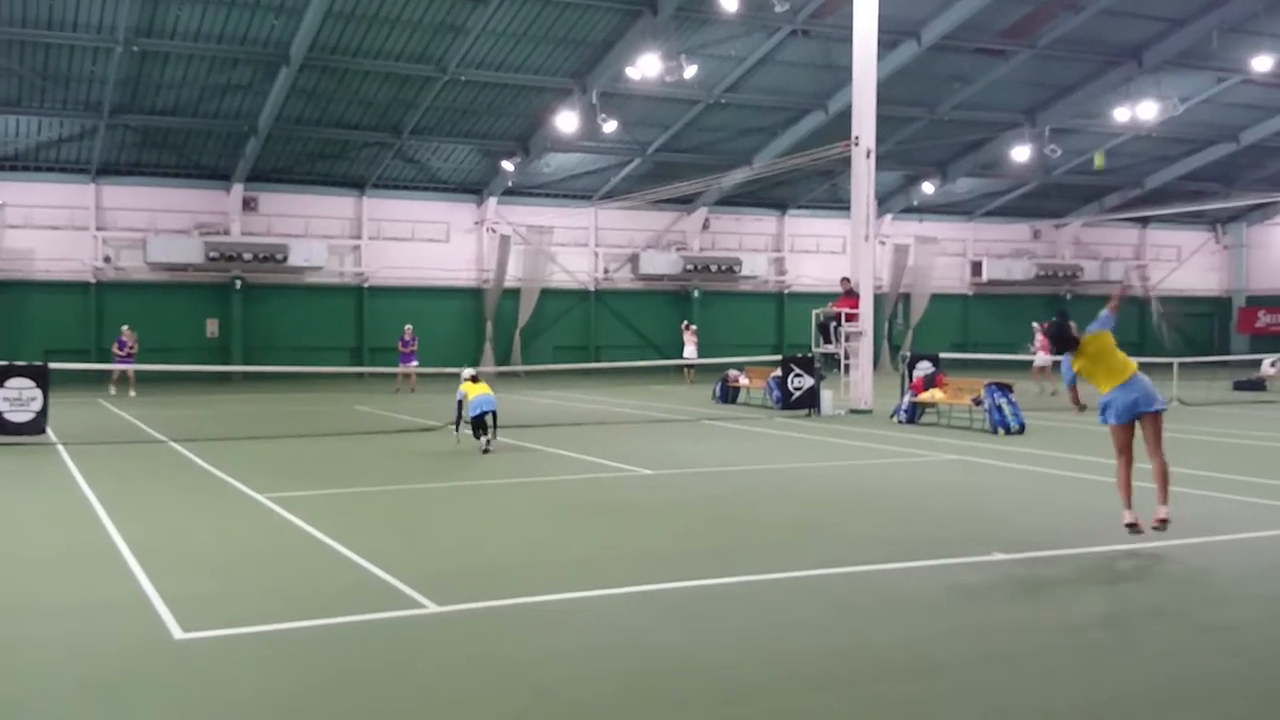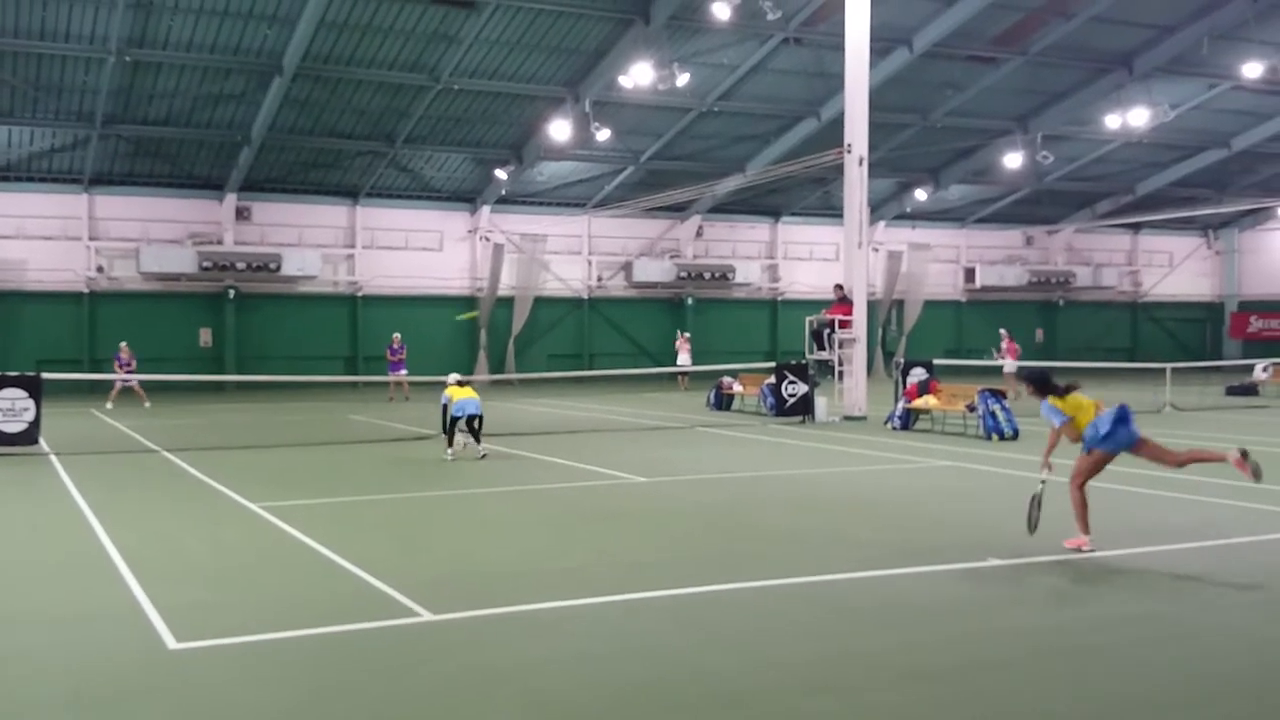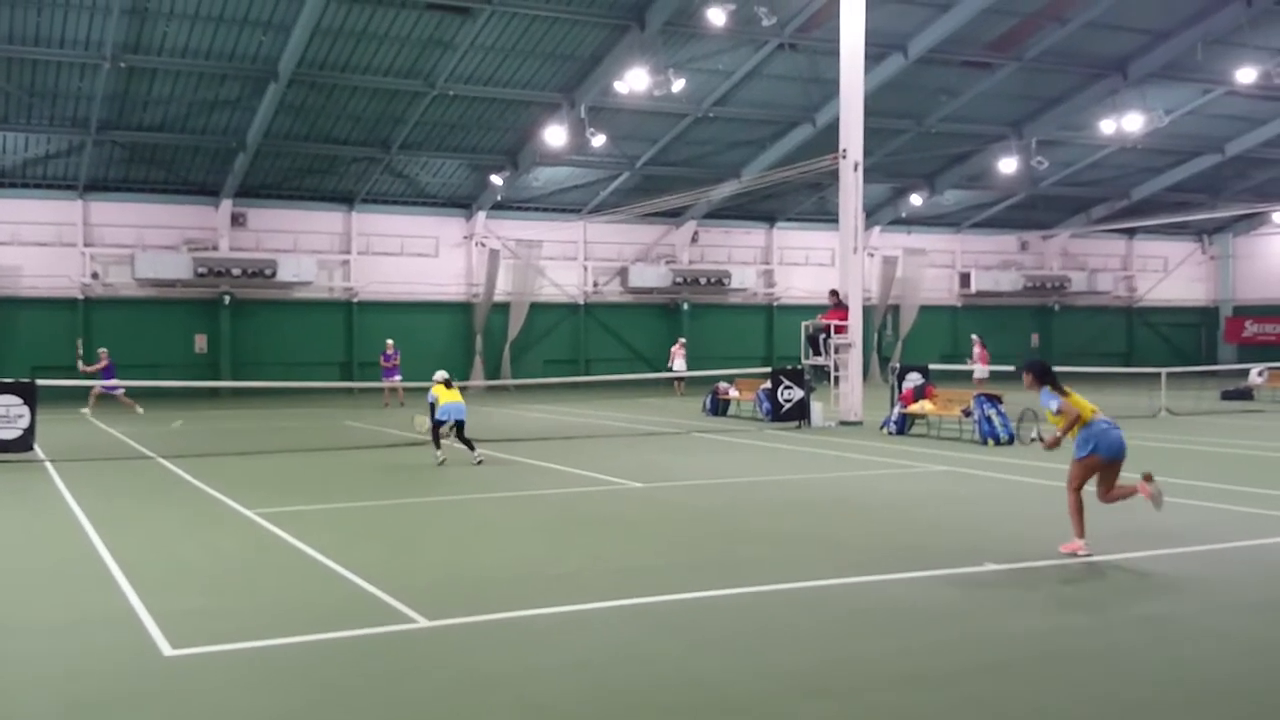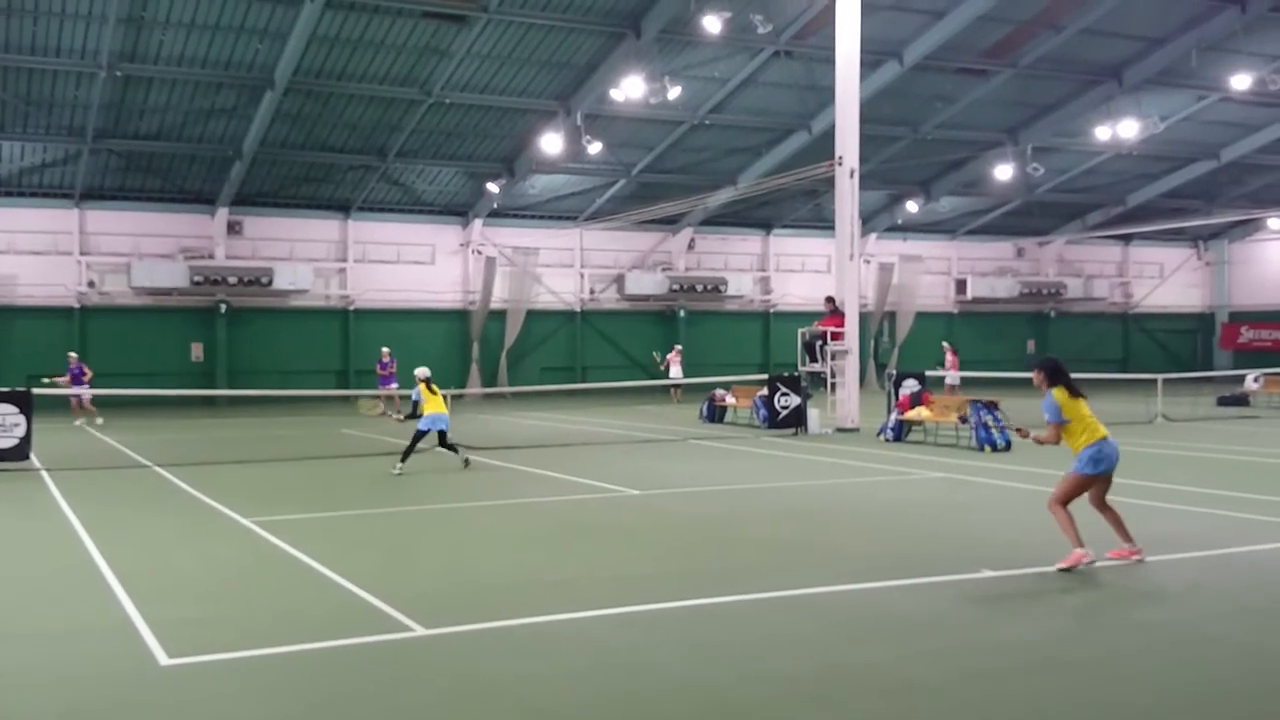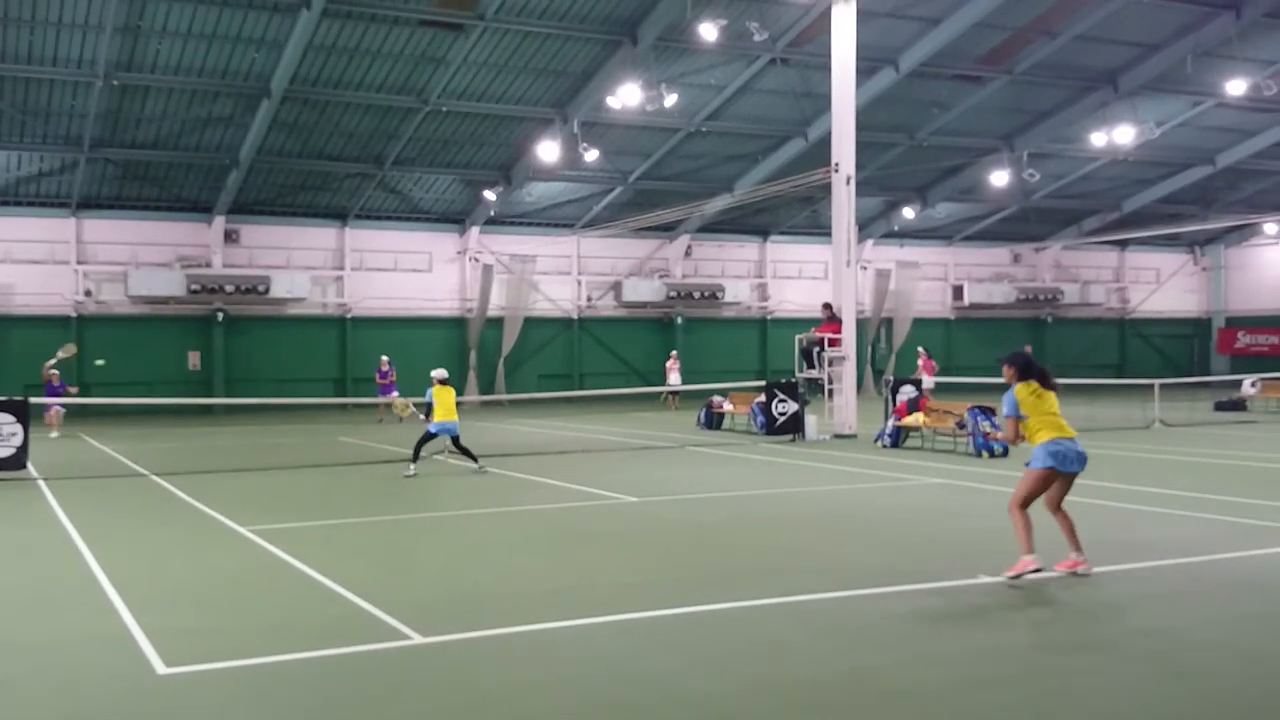
dt=0.3s
person 1, frame 1
left shoulder: (1067, 363)
right shoulder: (1095, 334)
left elbow: (1074, 400)
right elbow: (1112, 306)
left wrist: (1079, 405)
right wrist: (1120, 293)
left hip: (1116, 401)
right hip: (1140, 390)
left knee: (1124, 459)
right knee: (1156, 454)
left ankle: (1128, 514)
right ankle: (1162, 509)
person 1, frame 2
left shoulder: (1047, 406)
right shoulder: (1062, 395)
left elbow: (1073, 436)
right elbow: (1057, 432)
right wrist: (1046, 455)
left hip: (1102, 435)
right hip: (1118, 427)
left knee: (1076, 483)
right knee: (1177, 459)
left ankle: (1084, 538)
right ankle: (1234, 458)
person 1, frame 3
left shoulder: (1046, 394)
right shoulder: (1056, 391)
left elbow: (1074, 414)
left wrist: (1058, 436)
right wrist: (1056, 439)
left hip: (1097, 438)
right hip: (1111, 434)
left knee: (1073, 487)
right knee: (1105, 495)
left ankle: (1079, 542)
right ankle: (1143, 486)
person 1, frame 4
left shoulder: (1051, 399)
right shoulder: (1071, 394)
left elbow: (1053, 439)
left wrist: (1032, 435)
right wrist: (1039, 436)
left hip: (1093, 455)
right hip: (1106, 450)
left knee: (1056, 503)
right knee: (1098, 503)
left ankle: (1081, 552)
right ankle: (1131, 547)
person 1, frame 5
left shoulder: (1012, 395)
right shoulder: (1045, 389)
left elbow: (1012, 437)
left wrist: (998, 435)
right wrist: (1024, 434)
left hip: (1050, 451)
right hip: (1071, 448)
left knee: (1016, 505)
right knee: (1053, 505)
left ankle: (1029, 558)
right ankle: (1078, 558)
